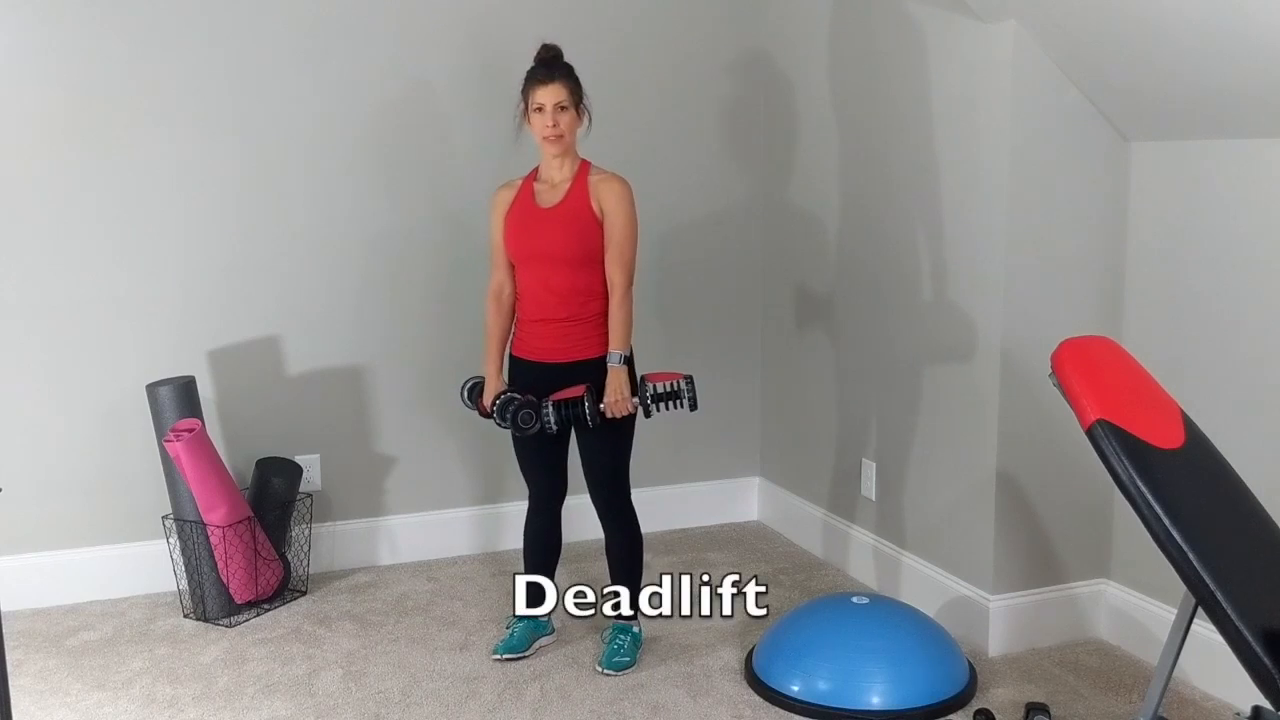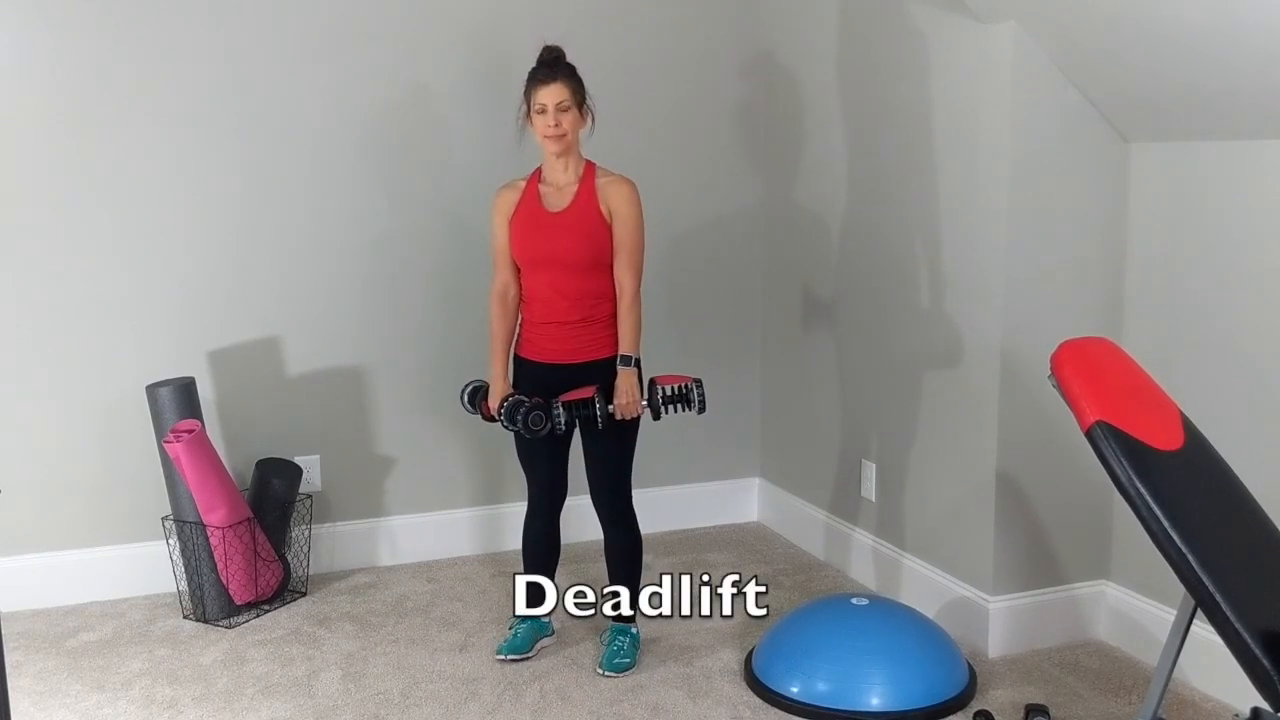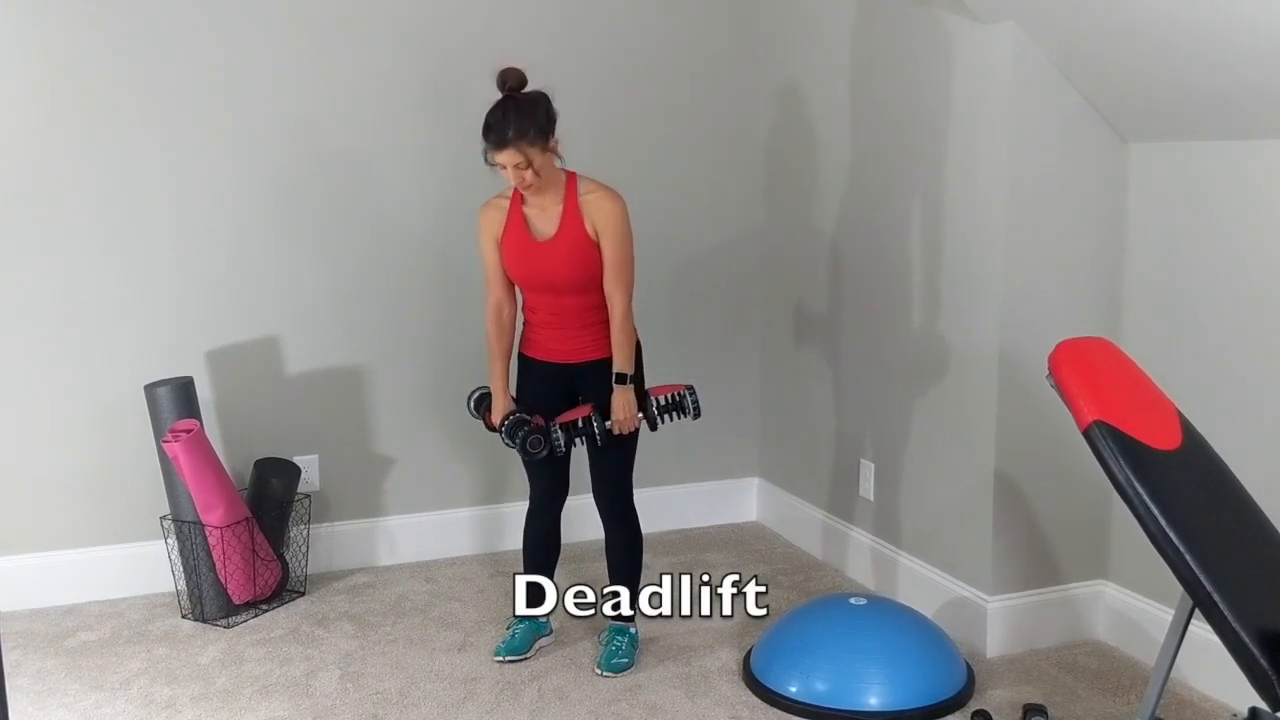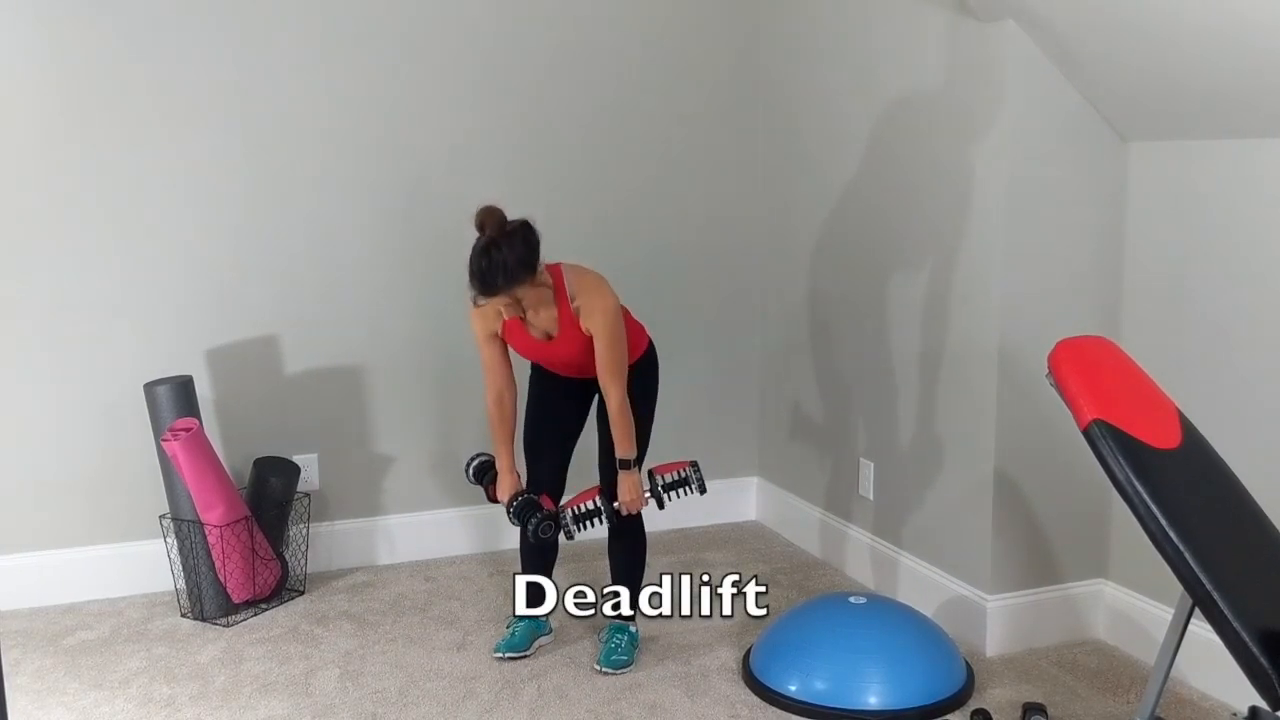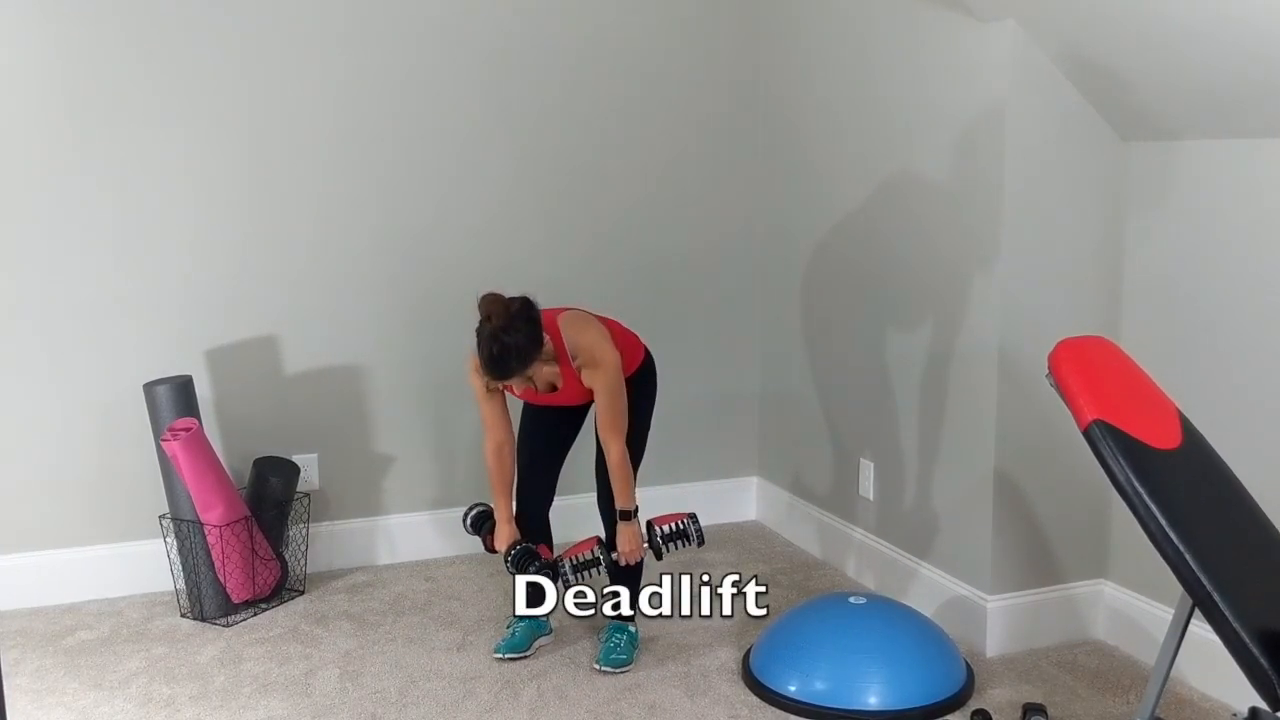
dt=1s
person 1, frame 1
left shoulder: (608, 190)
right shoulder: (508, 198)
left elbow: (619, 287)
right elbow: (501, 289)
left wrist: (618, 368)
right wrist: (492, 372)
left hip: (594, 367)
right hip: (530, 370)
left knee: (610, 497)
right knee: (542, 496)
left ankle: (626, 622)
right ankle: (536, 614)
person 1, frame 2
left shoulder: (616, 192)
right shoulder: (510, 199)
left elbow: (628, 288)
right elbow: (505, 291)
left wrist: (628, 368)
right wrist: (498, 374)
left hip: (602, 368)
right hip: (535, 370)
left knee: (612, 499)
right knee: (542, 497)
left ankle: (624, 624)
right ankle: (535, 615)
person 1, frame 3
left shoulder: (601, 205)
right shoulder: (494, 216)
left elbow: (619, 303)
right elbow: (500, 307)
left wrist: (623, 385)
right wrist: (499, 389)
left hip: (605, 365)
right hip: (541, 368)
left knee: (612, 499)
right knee: (544, 496)
left ankle: (622, 625)
right ankle: (533, 616)
person 1, frame 4
left shoulder: (592, 297)
right shoulder: (487, 311)
left elbow: (614, 392)
right elbow: (499, 392)
left wrist: (628, 469)
right wrist: (505, 469)
left hip: (630, 369)
right hip: (555, 376)
left knee: (619, 501)
right knee: (537, 495)
left ankle: (623, 622)
right ankle: (532, 617)
person 1, frame 5
left shoulder: (593, 349)
right shoulder: (486, 364)
left elbow: (614, 444)
right elbow: (498, 442)
left wrist: (628, 520)
right wrist: (503, 519)
left hip: (629, 375)
right hip: (553, 393)
left knee: (611, 502)
right knee: (530, 497)
left ankle: (622, 623)
right ankle: (533, 616)
